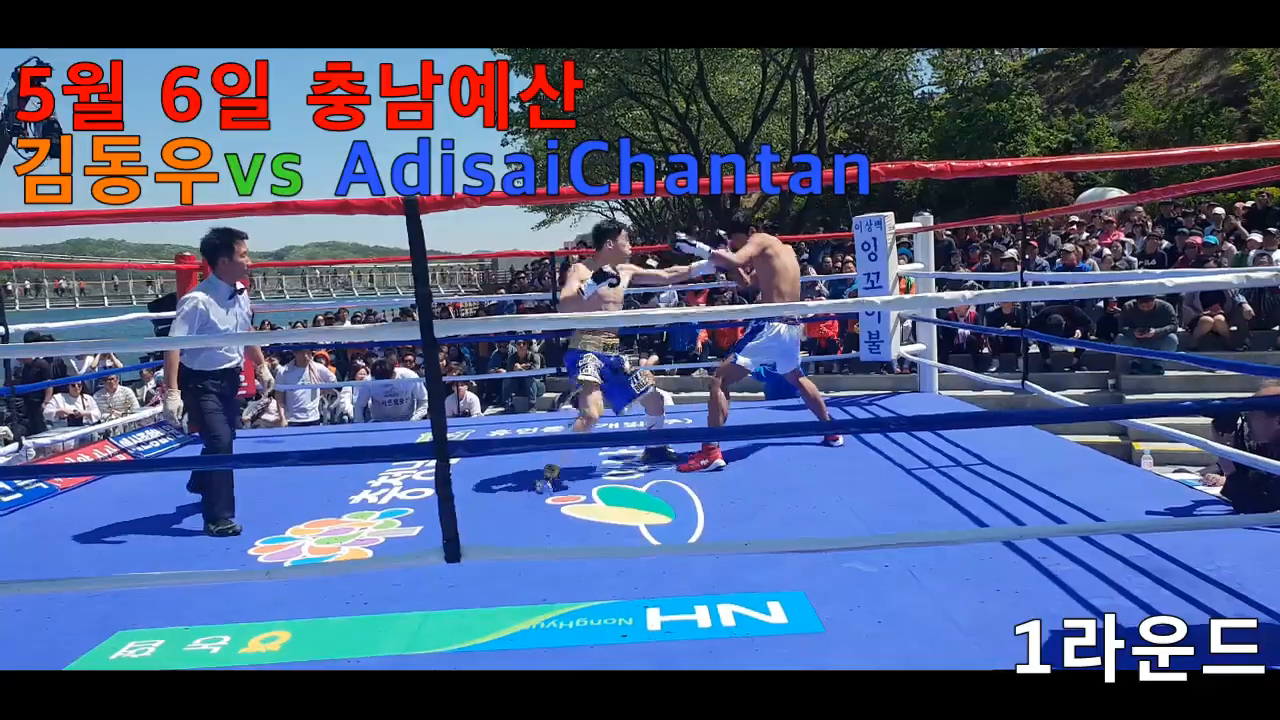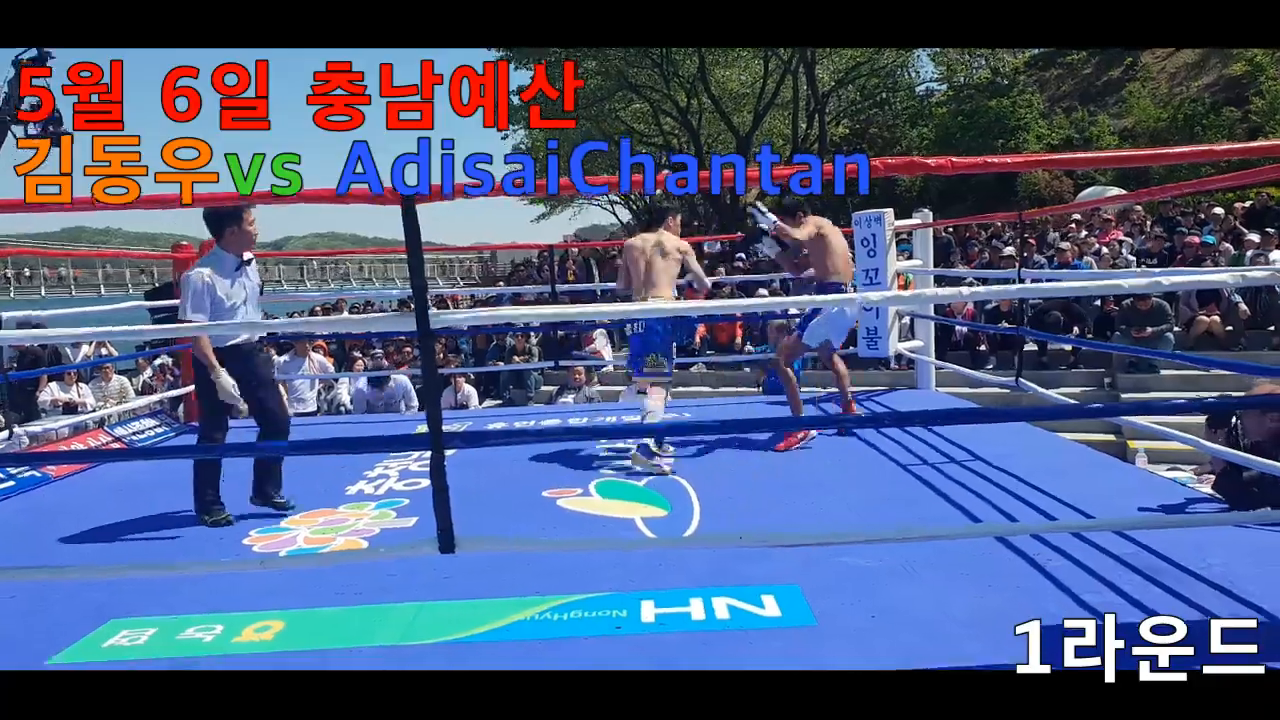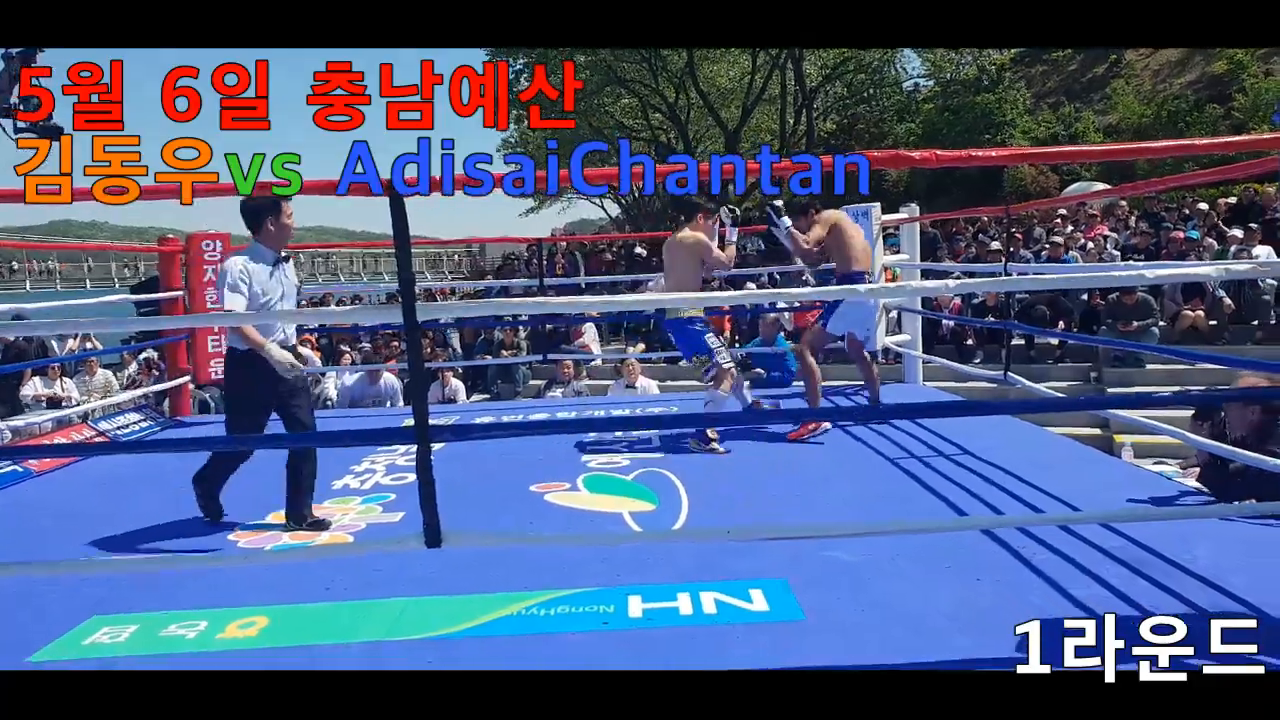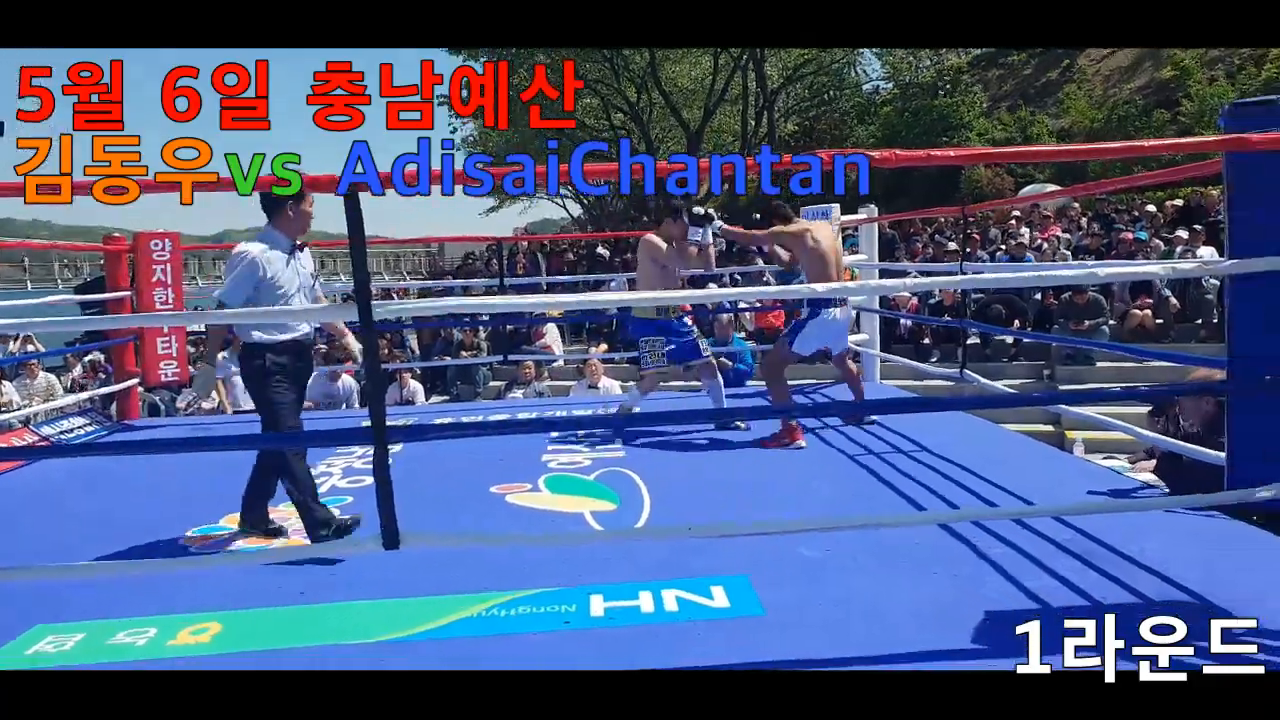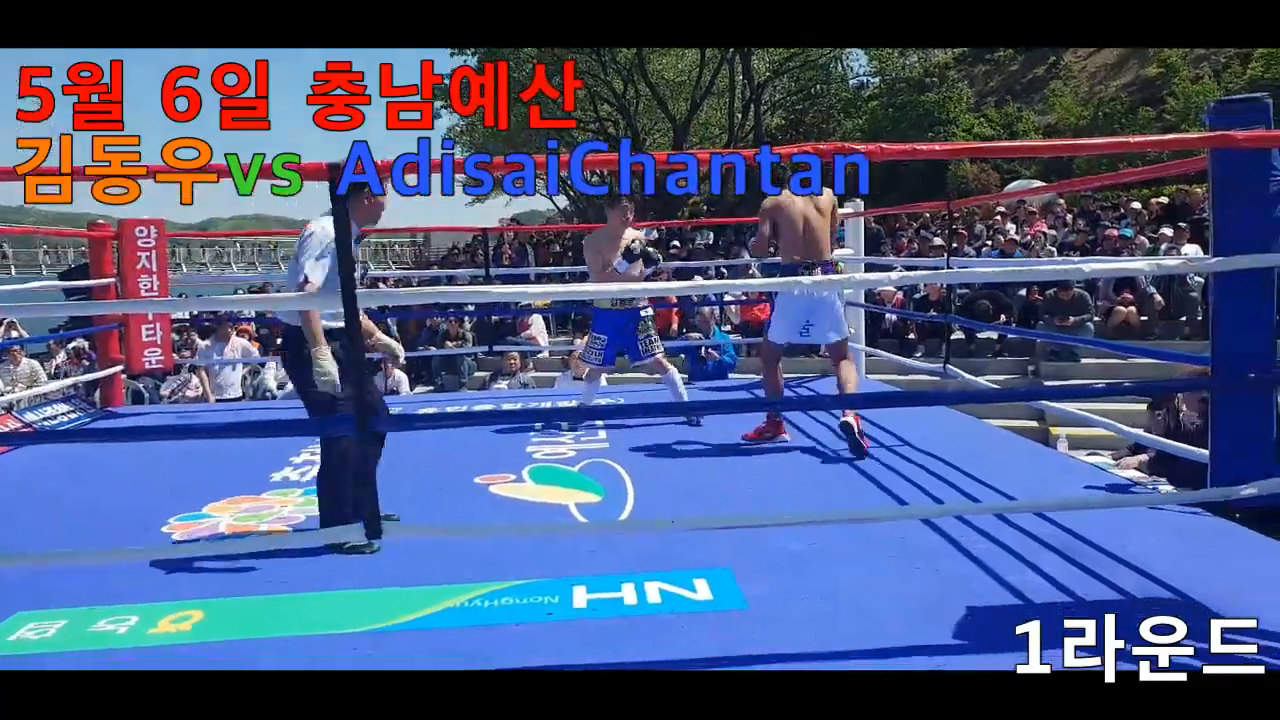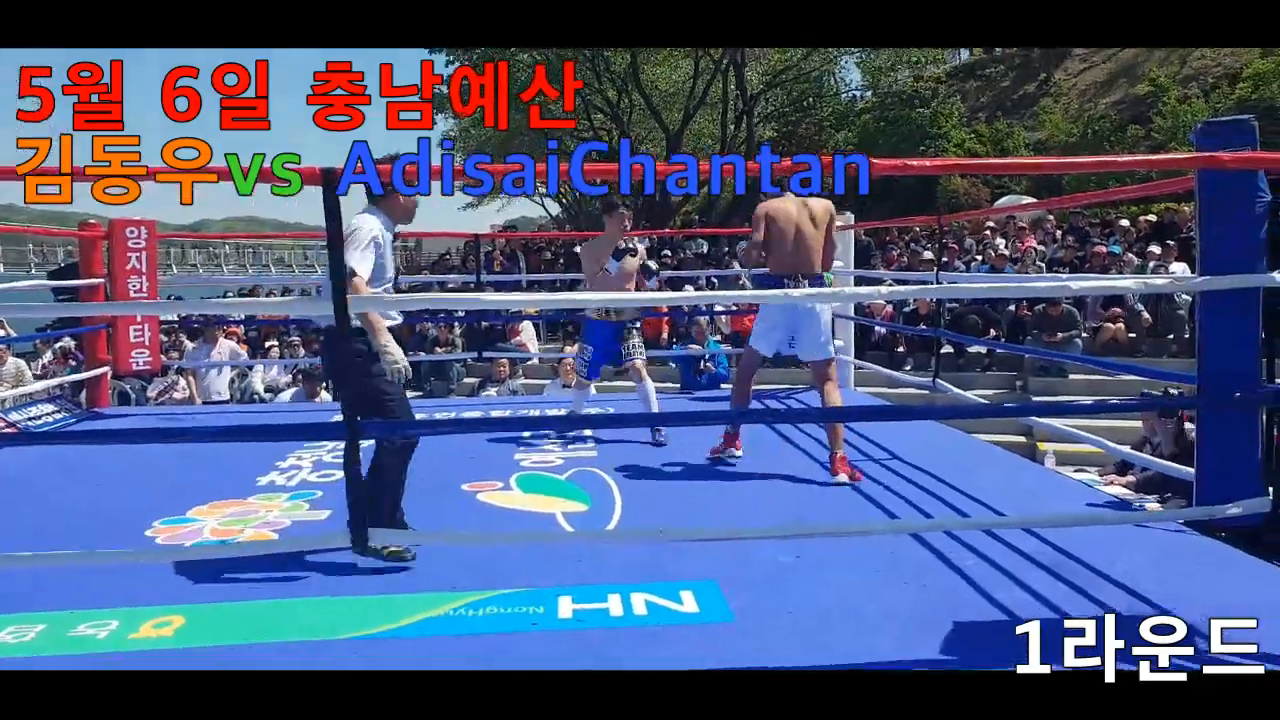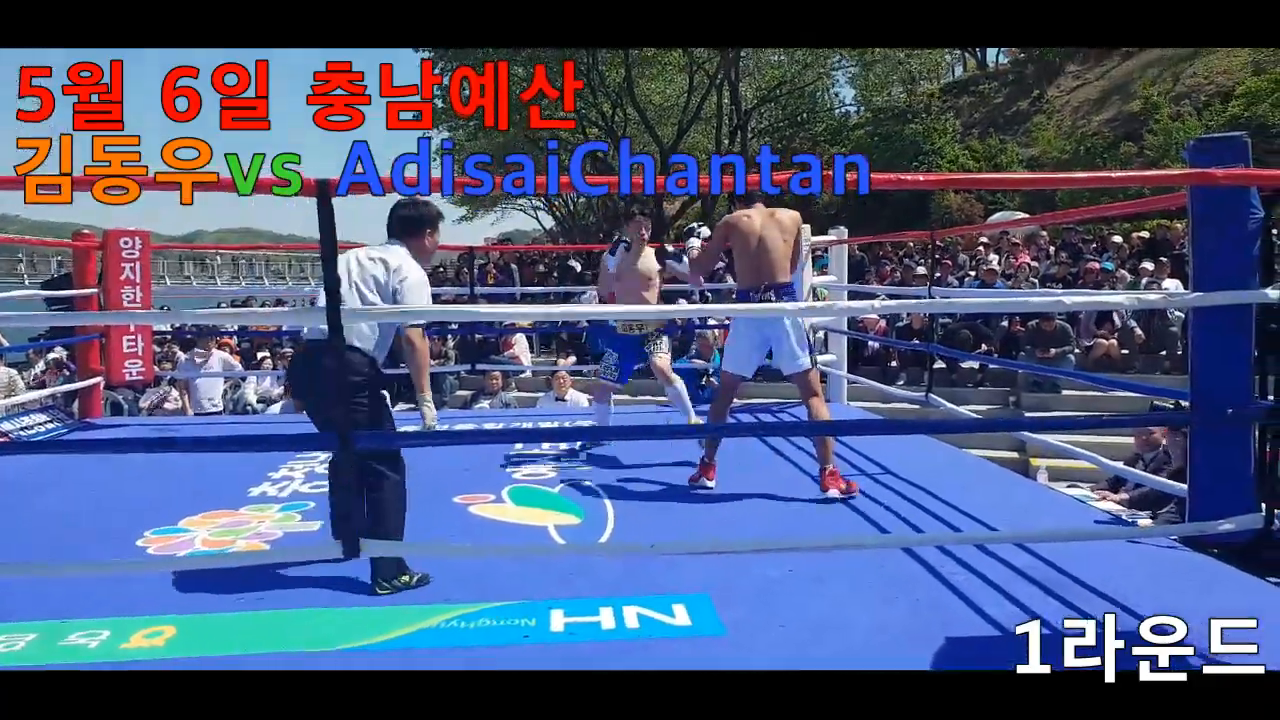
dt=0.3s
person 1, frame 1
left shoulder: (241, 293)
right shoulder: (197, 301)
right elbow: (174, 346)
left wrist: (261, 366)
right wrist: (172, 393)
left hip: (229, 379)
right hip: (203, 382)
left knee: (223, 441)
right knee: (220, 444)
left ankle: (199, 484)
right ankle: (218, 518)
person 1, frame 2
left shoulder: (248, 262)
right shoulder: (203, 275)
right elbow: (196, 330)
right wrist: (218, 374)
left hip: (250, 353)
right hip: (215, 360)
left knee: (276, 420)
right knee: (214, 435)
left ankle: (265, 489)
right ankle: (208, 504)
person 1, frame 3
left shoulder: (285, 262)
right shoulder: (240, 267)
right elbow: (235, 321)
right wrist: (270, 352)
left hip: (286, 361)
right hip: (249, 364)
left knee: (304, 433)
right knee: (241, 441)
left ankle: (299, 513)
right ankle: (206, 489)
person 1, frame 4
left shoulder: (302, 253)
right shoulder: (252, 255)
left elbow: (316, 302)
right elbow: (225, 311)
left wrist: (346, 338)
right wrist: (209, 365)
left hip: (297, 356)
right hip: (266, 360)
left knee: (280, 441)
left ankle: (254, 513)
right ankle: (321, 525)
person 1, frame 5
left shoulder: (345, 238)
right shoulder: (326, 233)
right elbow: (306, 294)
left wrist: (379, 339)
right wrist: (320, 353)
left hip: (337, 344)
right hip: (310, 349)
left knee: (374, 417)
right knee: (342, 435)
left ankle: (363, 510)
right ankle: (340, 527)
person 1, frame 6
left shoulder: (368, 227)
right shoulder: (370, 228)
right elbow: (354, 285)
right wrist: (385, 342)
left hip: (348, 346)
right hip: (358, 347)
left knee: (373, 435)
right knee: (399, 436)
left ankle: (375, 527)
right ankle: (373, 532)
person 1, frame 7
left shoulder: (352, 258)
right shoulder: (410, 270)
right elbow: (413, 336)
right wrist: (425, 399)
left hip: (308, 361)
right hip: (349, 368)
left knee: (349, 452)
right knee: (385, 468)
left ankle: (348, 536)
right ankle: (389, 572)
person 2, frame 1
left shoulder: (761, 241)
right shoulder: (783, 248)
left elbow: (734, 261)
right elbow: (750, 284)
left wrist: (699, 248)
right wrist: (724, 261)
left hip: (770, 325)
right hip: (793, 325)
left knee: (718, 381)
right knee: (797, 378)
left ankle: (711, 452)
right ankle: (832, 431)
person 2, frame 2
left shoulder: (815, 222)
right shoulder: (825, 230)
left elbow: (796, 237)
right elbow: (797, 267)
left wrist: (768, 218)
right wrist: (771, 245)
right hip: (845, 302)
left knee: (782, 359)
right knee: (829, 355)
left ankle: (802, 429)
right ankle: (850, 409)
person 2, frame 3
left shoulder: (828, 216)
right shoulder: (839, 223)
left elbow: (806, 248)
right elbow: (813, 259)
left wrist: (784, 222)
right wrist: (784, 233)
left knee: (804, 348)
right knee: (857, 352)
left ankle: (815, 419)
right ankle: (875, 405)
person 2, frame 4
left shoulder: (795, 232)
right shoulder: (825, 227)
left elbow: (743, 236)
left hip: (821, 311)
right hip: (843, 308)
left knee: (771, 365)
right knee: (842, 359)
left ankle: (792, 431)
right ankle: (862, 411)
person 2, frame 5
left shoulder: (772, 204)
right shoulder: (827, 196)
left elbow: (759, 248)
left hip: (793, 285)
right hip: (825, 282)
left knee: (769, 356)
right knee: (841, 356)
left ankle: (774, 424)
right ankle: (849, 416)
person 2, frame 6
left shoulder: (766, 209)
right shoulder: (825, 207)
left elbow: (752, 258)
right elbow: (828, 262)
left wrist: (744, 251)
left knee: (746, 369)
right knee: (827, 380)
left ankle: (731, 440)
right ankle: (838, 460)
person 2, frame 7
left shoulder: (731, 222)
right shoulder: (792, 218)
left elbow: (698, 270)
right hip: (784, 306)
left knee: (724, 392)
right knee: (812, 393)
left ankle: (707, 468)
right ankle: (830, 475)
person 3, frame 1
left shoulder: (626, 270)
right shoulder: (580, 270)
left elbow: (665, 276)
right elbow: (564, 307)
left wrist: (703, 266)
right wrist: (593, 284)
left hip: (614, 353)
right hip: (587, 352)
left knee: (654, 399)
right knee: (591, 413)
left ankle: (655, 450)
person 3, frame 2
left shoulder: (630, 245)
right shoulder: (677, 244)
left elbow: (622, 289)
right elbow: (703, 285)
left hip: (637, 319)
right hip: (658, 316)
left knee: (654, 381)
right knee: (658, 383)
left ankle: (654, 440)
right ankle: (644, 447)
person 3, frame 3
left shoulder: (672, 243)
right shoulder: (695, 239)
left elbow: (705, 267)
right elbow: (727, 264)
left wrist: (722, 230)
right wrist: (731, 231)
left hip: (680, 319)
right hip: (686, 319)
left knee: (728, 366)
right knee: (725, 373)
left ankle: (750, 406)
right ankle: (703, 435)
person 3, frame 4
left shoulder: (678, 244)
right shoulder: (650, 242)
left elbow: (708, 265)
right elbow: (683, 262)
left wrist: (707, 230)
right wrist: (695, 231)
left hip: (674, 317)
right hip: (647, 319)
left knee: (708, 364)
right knee: (653, 376)
left ankle: (724, 417)
right ankle: (623, 415)
person 3, frame 5
left shoulder: (638, 237)
right shoulder: (593, 241)
right elbow: (598, 280)
left wrist: (651, 264)
right wrist: (622, 264)
left hip: (637, 308)
right hip: (606, 311)
left knee: (658, 361)
right knee: (597, 368)
person 3, frame 6
left shoulder: (637, 250)
right shoulder: (590, 249)
left elbow: (639, 289)
right elbow: (593, 287)
right wrist: (614, 262)
left hip: (628, 319)
right hip: (597, 322)
left knee: (637, 369)
right knee: (583, 377)
left ankle: (656, 425)
right ankle: (575, 415)
person 3, frame 7
left shoulder: (658, 256)
right shoulder: (612, 255)
right elbow: (604, 292)
left wrist: (678, 261)
right wrist: (614, 257)
left hip: (653, 330)
right hip: (622, 333)
left knee: (662, 369)
right knee: (602, 388)
left ankle: (693, 422)
